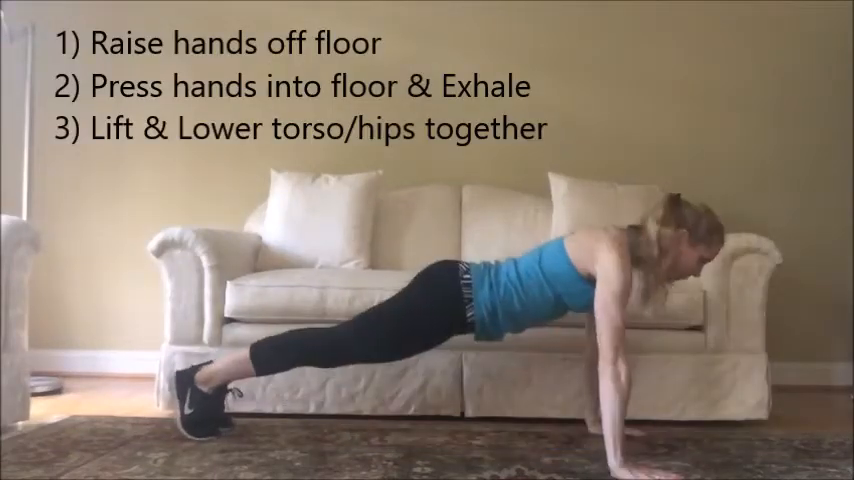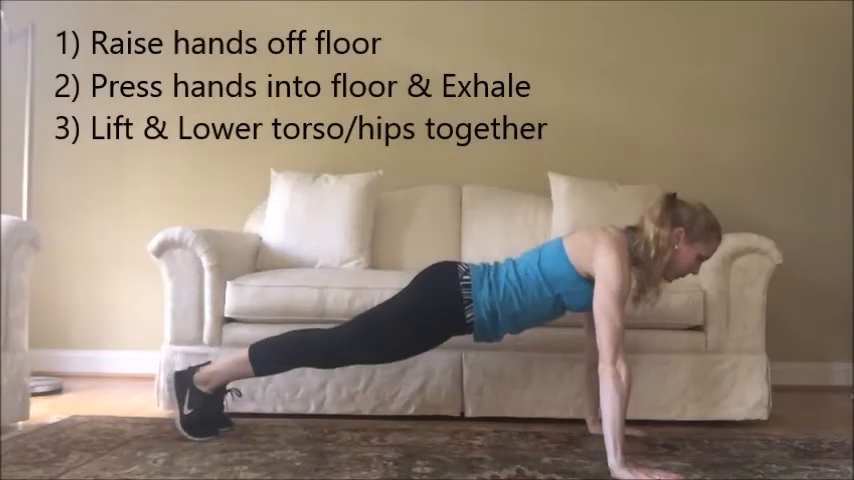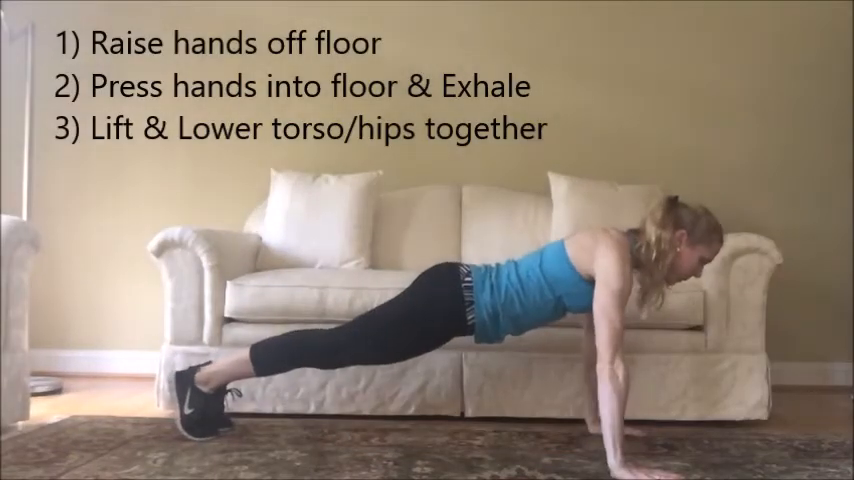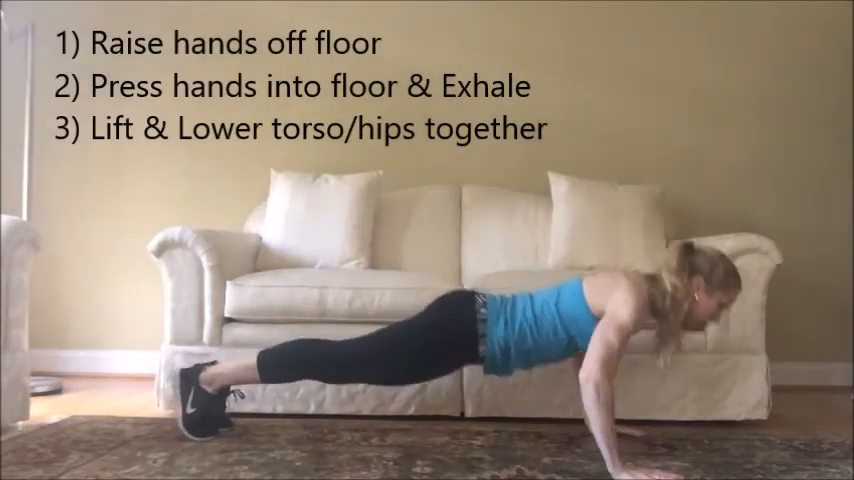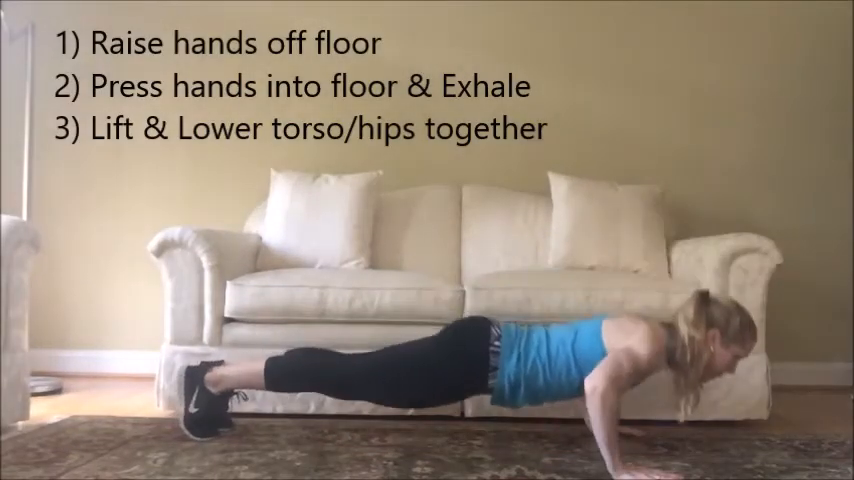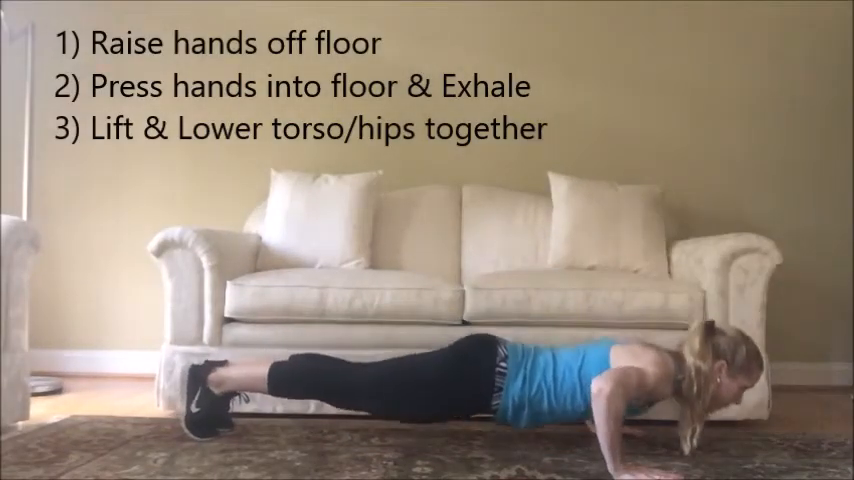
dt=0.3s
person 1, frame 1
left shoulder: (619, 247)
right shoulder: (616, 256)
left elbow: (596, 346)
right elbow: (612, 363)
left wrist: (596, 419)
left hip: (461, 294)
right hip: (454, 297)
left knee: (339, 346)
right knee: (338, 345)
left ankle: (209, 379)
right ankle: (204, 378)
person 1, frame 2
left shoulder: (618, 249)
right shoulder: (614, 256)
left elbow: (596, 348)
right elbow: (612, 364)
left wrist: (597, 419)
left hip: (462, 295)
right hip: (455, 299)
left knee: (338, 346)
right knee: (338, 347)
left ankle: (208, 381)
right ankle: (204, 380)
person 1, frame 3
left shoulder: (619, 251)
right shoulder: (617, 258)
left elbow: (595, 350)
right elbow: (609, 364)
left wrist: (597, 418)
left hip: (462, 295)
right hip: (455, 299)
left knee: (339, 347)
right knee: (336, 347)
left ankle: (210, 379)
right ankle: (205, 378)
person 1, frame 4
left shoulder: (636, 289)
right shoulder: (632, 298)
left elbow: (588, 357)
right elbow: (592, 377)
left wrist: (606, 423)
left hip: (475, 321)
right hip: (469, 329)
left knee: (343, 361)
right knee: (342, 363)
left ankle: (213, 379)
right ankle: (210, 379)
person 1, frame 5
left shoulder: (651, 336)
right shoulder: (651, 345)
right elbow: (598, 386)
left wrist: (605, 425)
left hip: (488, 348)
right hip: (480, 357)
left knee: (349, 373)
right knee: (348, 376)
left ankle: (218, 375)
right ankle: (216, 378)
person 1, frame 6
left shoulder: (656, 359)
right shoulder: (660, 370)
right elbow: (604, 389)
left wrist: (610, 421)
left hip: (493, 366)
right hip: (487, 377)
left knee: (352, 383)
right knee: (351, 386)
left ankle: (220, 377)
right ankle: (218, 379)
